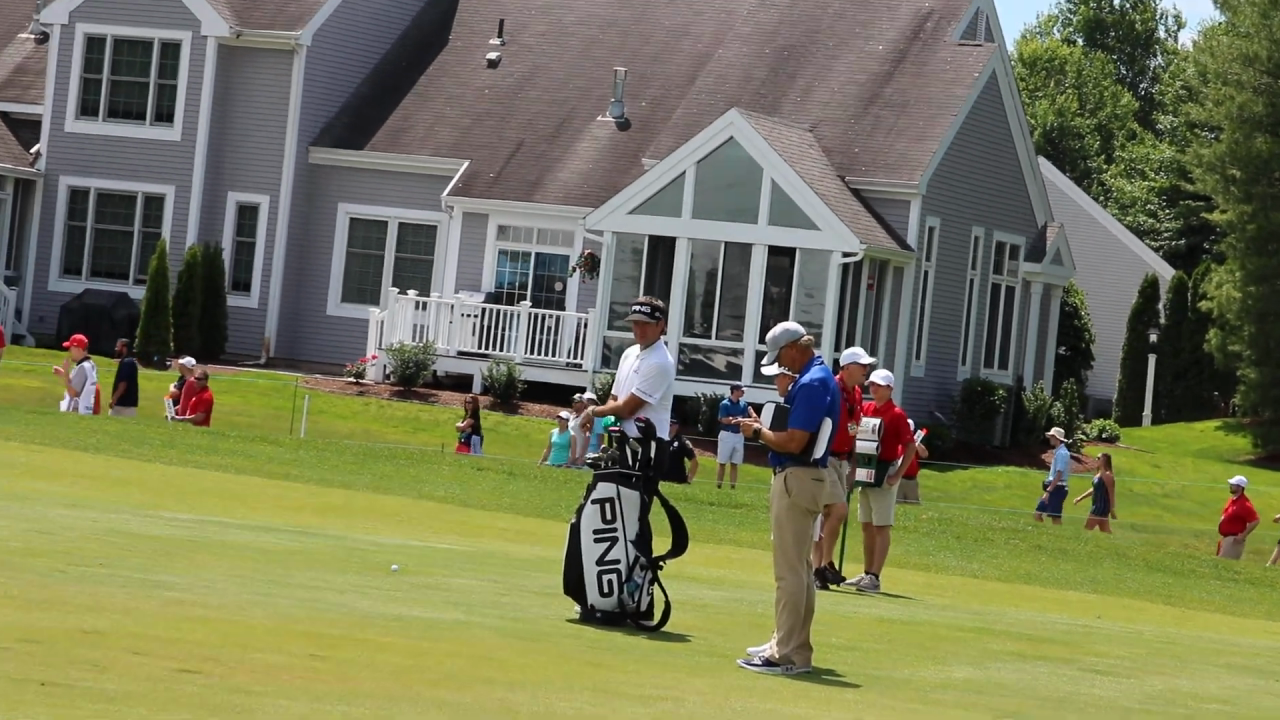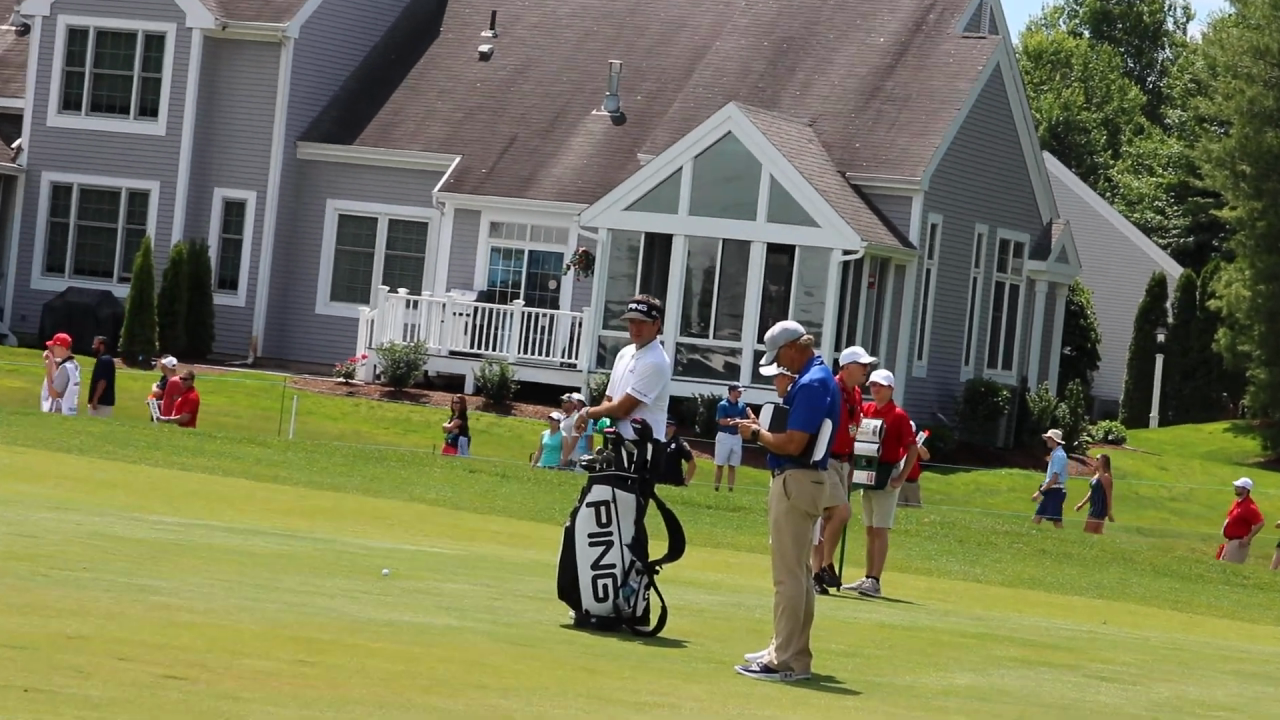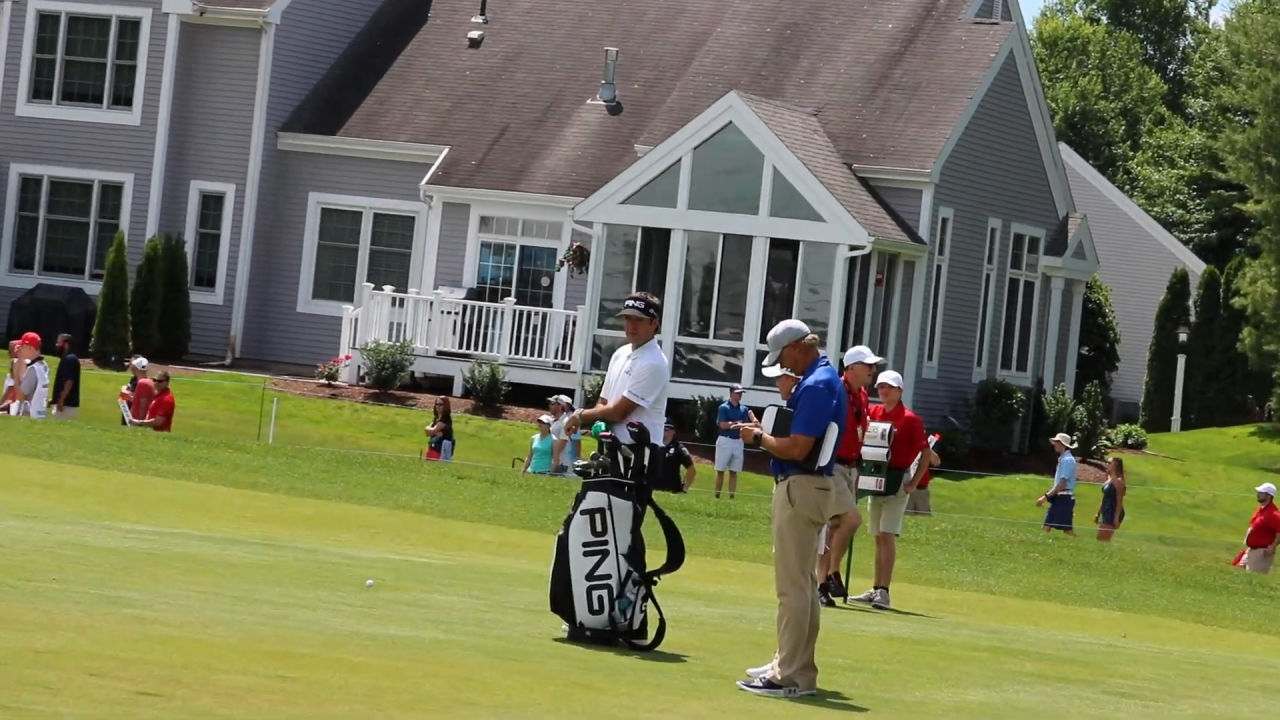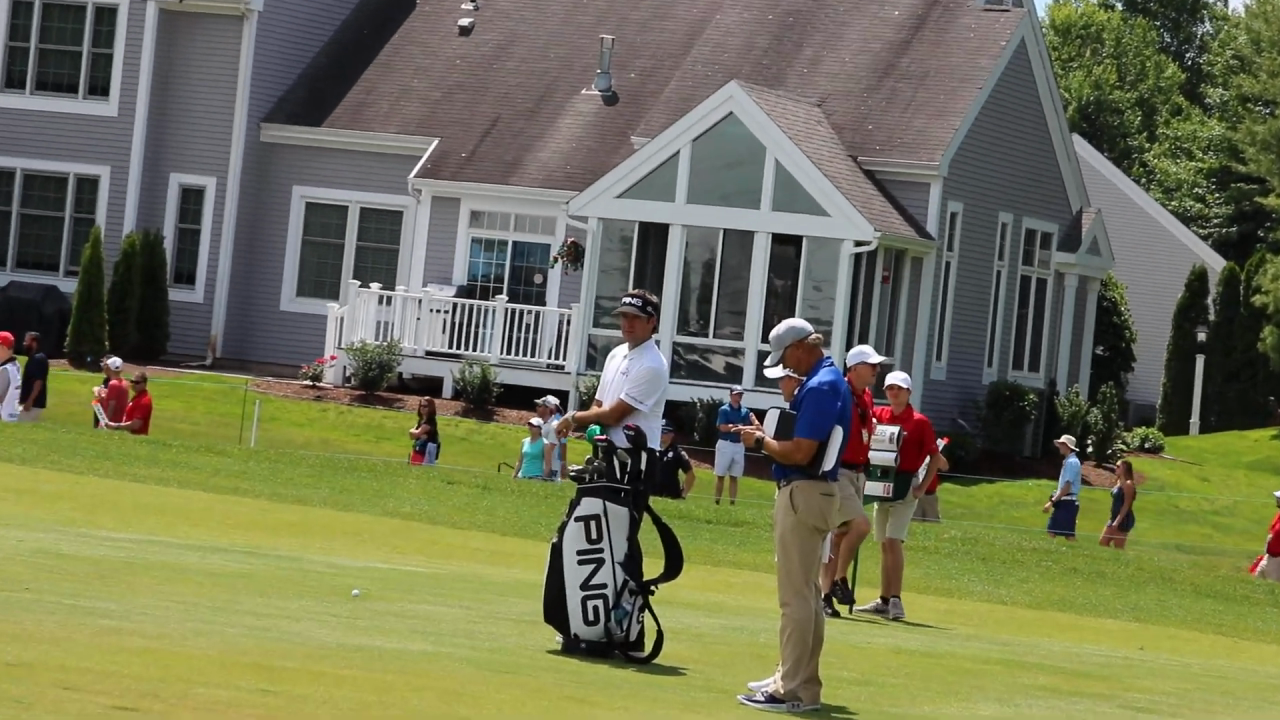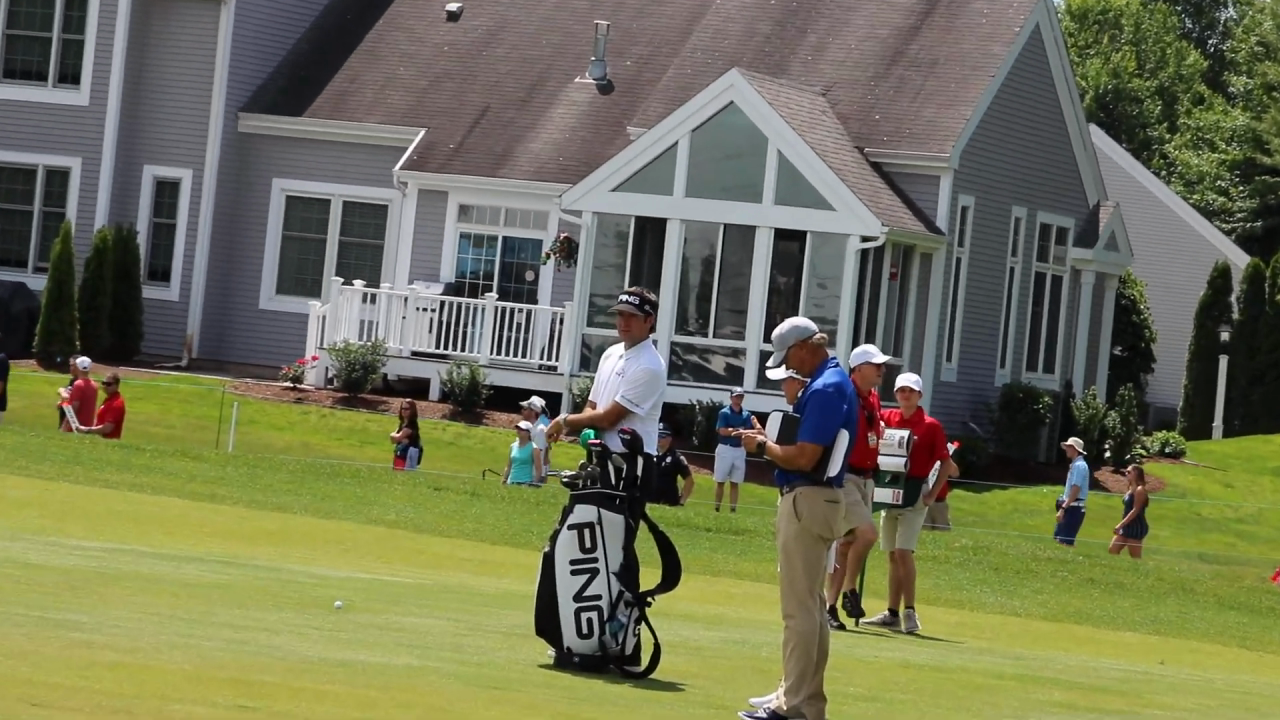
dt=0.1s
person 1, frame 1
left shoulder: (811, 383)
right shoulder: (819, 377)
left elbow: (794, 442)
left wrist: (758, 433)
right wrist: (765, 425)
left hip: (796, 479)
right hip: (804, 477)
left knee: (790, 570)
right knee: (798, 568)
left ankle: (788, 654)
right ankle: (790, 644)
person 1, frame 2
left shoulder: (811, 383)
right shoulder: (818, 377)
left elbow: (793, 444)
left wrist: (756, 434)
right wrist: (763, 427)
left hip: (795, 482)
right hip: (803, 480)
left knee: (789, 575)
right knee: (796, 572)
left ankle: (787, 660)
right ankle: (788, 650)
person 1, frame 3
left shoulder: (816, 385)
right shoulder: (824, 379)
left elbow: (797, 449)
left wrist: (758, 438)
right wrist: (765, 431)
left hip: (799, 488)
right hip: (809, 486)
left knee: (792, 586)
right knee: (801, 584)
left ankle: (791, 675)
right ankle: (792, 665)
person 1, frame 4
left shoulder: (820, 387)
right shoulder: (828, 380)
left elbow: (800, 453)
left wrist: (760, 442)
right wrist: (767, 434)
left hip: (802, 494)
right hip: (814, 492)
left knee: (796, 596)
right knee: (805, 593)
left ankle: (794, 689)
right ankle: (796, 678)
person 1, frame 5
left shoulder: (825, 389)
right shoulder: (833, 382)
left elbow: (804, 458)
left wrist: (762, 447)
right wrist: (769, 439)
left hip: (809, 501)
right hip: (817, 499)
left knee: (800, 607)
right knee: (810, 604)
person 2, frame 1
left shoulder: (857, 394)
left wrist: (852, 466)
left hip: (842, 460)
left knee: (827, 515)
right knee: (839, 510)
left ankle: (816, 569)
right ankle: (826, 564)
person 2, frame 2
left shoulder: (856, 394)
left wrist: (850, 466)
left hip: (843, 462)
left knee: (828, 518)
right knee: (842, 511)
left ankle: (816, 573)
right ankle: (826, 566)
person 2, frame 3
left shoulder: (862, 396)
left wrist: (857, 471)
left hip: (849, 467)
right hip: (831, 466)
left knee: (835, 525)
right knee: (852, 519)
left ankle: (822, 584)
right ankle: (832, 574)
person 2, frame 4
left shoulder: (867, 396)
left wrist: (863, 474)
left hip: (857, 472)
right hip: (837, 471)
left knee: (841, 534)
right knee: (862, 525)
left ankle: (826, 595)
right ankle: (840, 581)
person 2, frame 5
left shoulder: (874, 398)
left wrist: (872, 480)
left hip: (865, 478)
right hip: (843, 477)
left knee: (848, 542)
right knee: (868, 533)
left ankle: (831, 607)
right ankle: (850, 591)
person 3, frame 1
left shoulder: (897, 415)
right shoulder: (865, 409)
left elbow: (910, 446)
left wrist: (898, 475)
left hip: (885, 473)
left knee: (882, 527)
right knee: (867, 526)
left ankle: (874, 577)
right ankle: (867, 574)
person 3, frame 2
left shoulder: (899, 415)
right shoulder: (865, 410)
left elbow: (912, 448)
left wrist: (901, 478)
left hip: (887, 475)
left knee: (881, 530)
right knee: (870, 530)
left ankle: (875, 581)
right ankle: (868, 578)
person 3, frame 3
left shoulder: (910, 419)
right shoulder: (872, 412)
left elbow: (925, 452)
left wrist: (914, 483)
left hip: (898, 481)
left knee: (887, 535)
right knee: (879, 537)
left ankle: (884, 591)
right ankle: (876, 590)
person 3, frame 4
left shoulder: (919, 421)
right shoulder: (879, 415)
left elbow: (935, 456)
left wrist: (922, 487)
left hip: (906, 486)
left knee: (894, 542)
right knee: (885, 545)
left ankle: (896, 600)
right ankle: (884, 601)
person 3, frame 5
left shoulder: (931, 425)
right shoulder: (886, 417)
left elbow: (946, 462)
left wrist: (933, 494)
left knee: (904, 553)
right knee: (893, 555)
left ankle: (910, 612)
right ankle: (892, 614)
